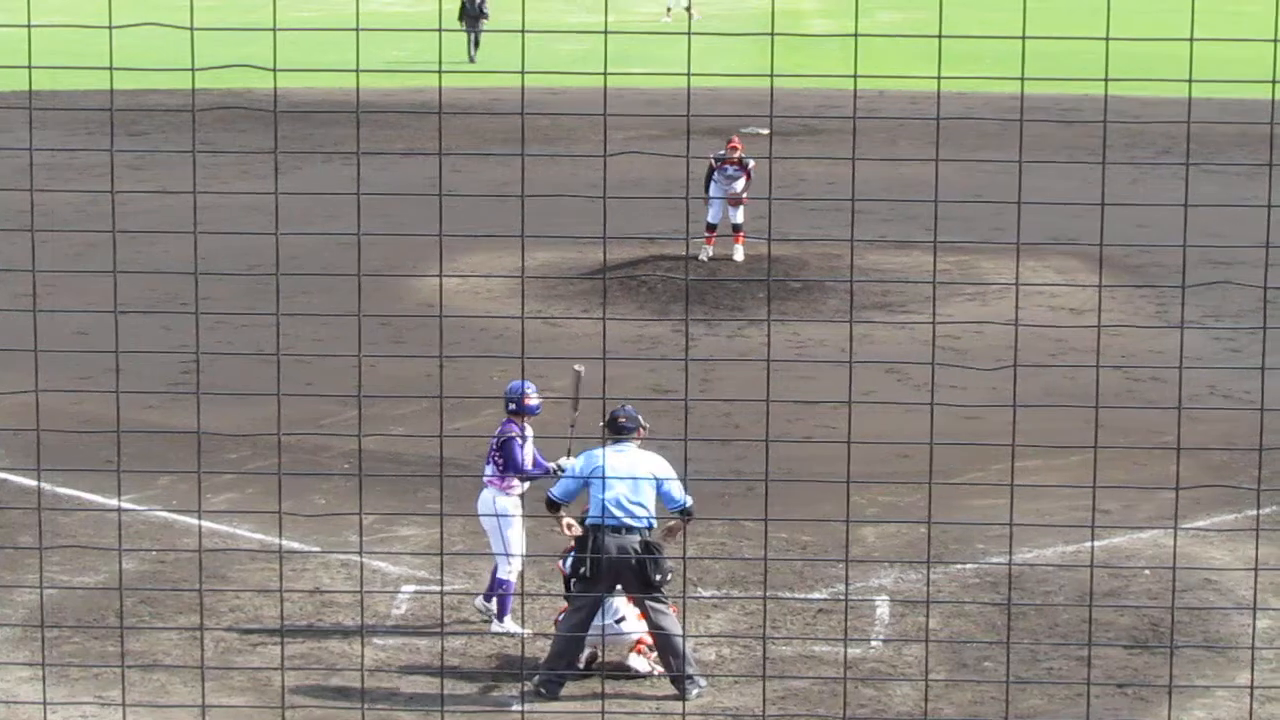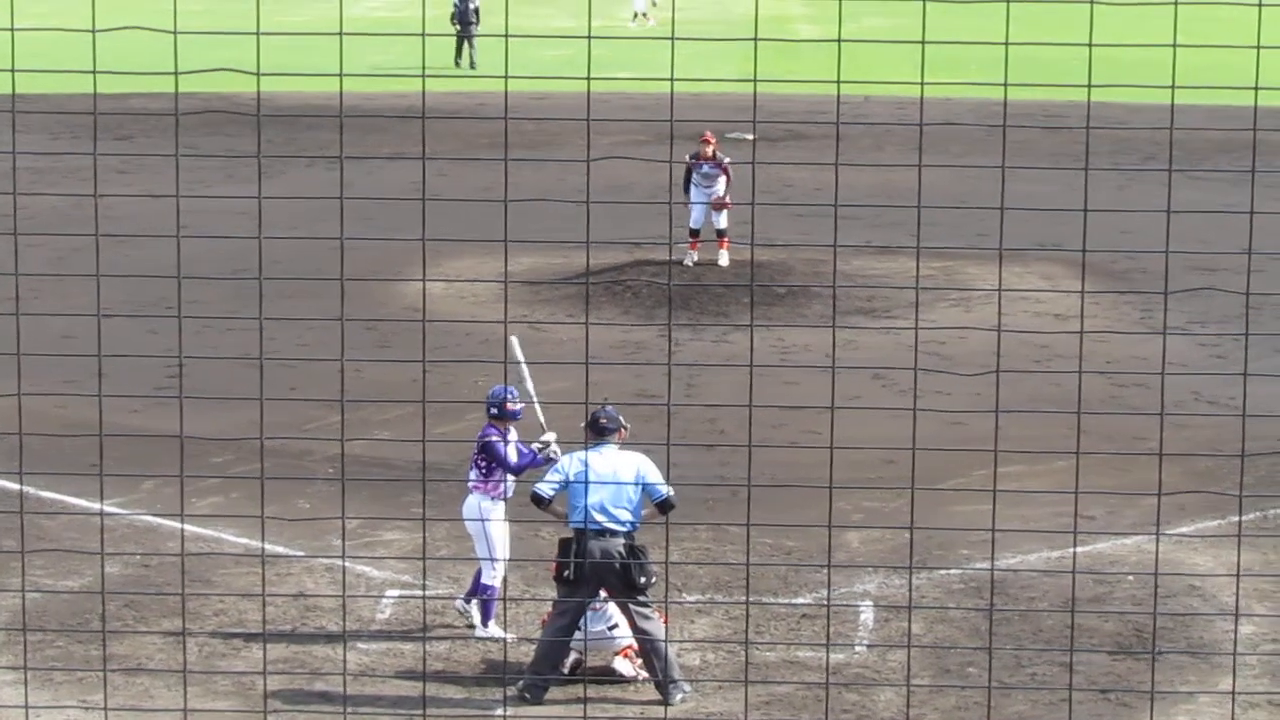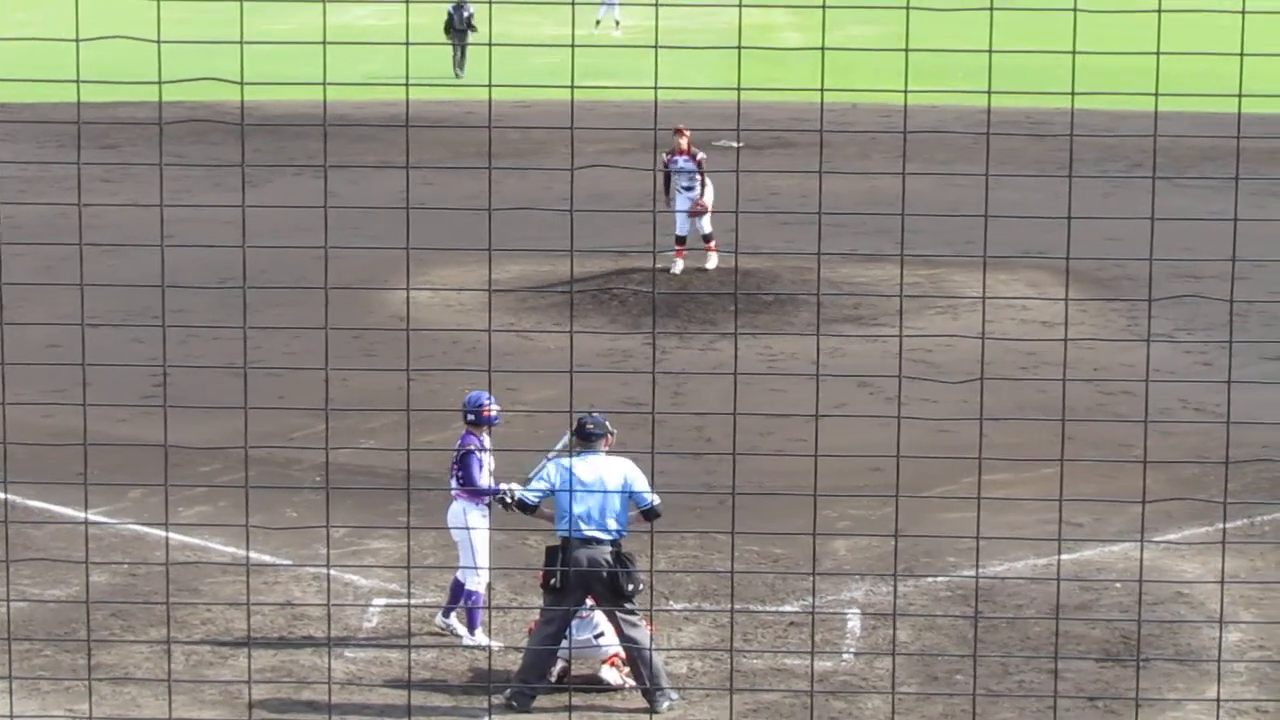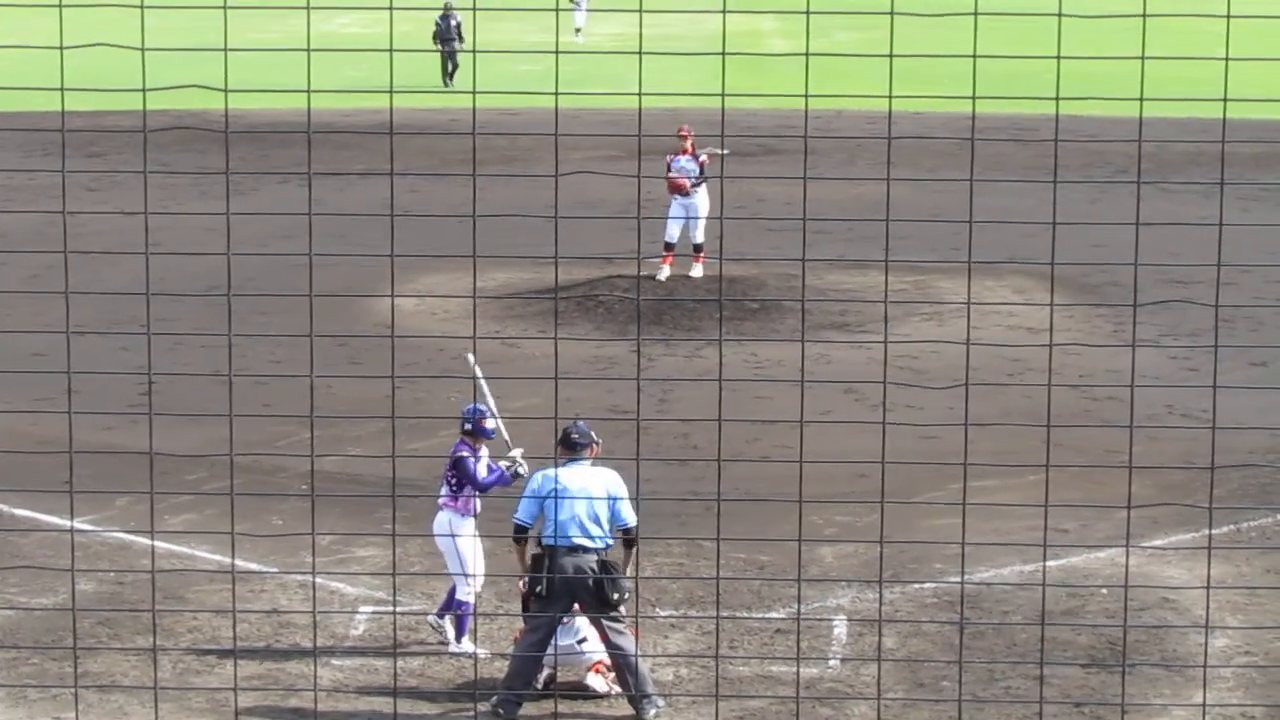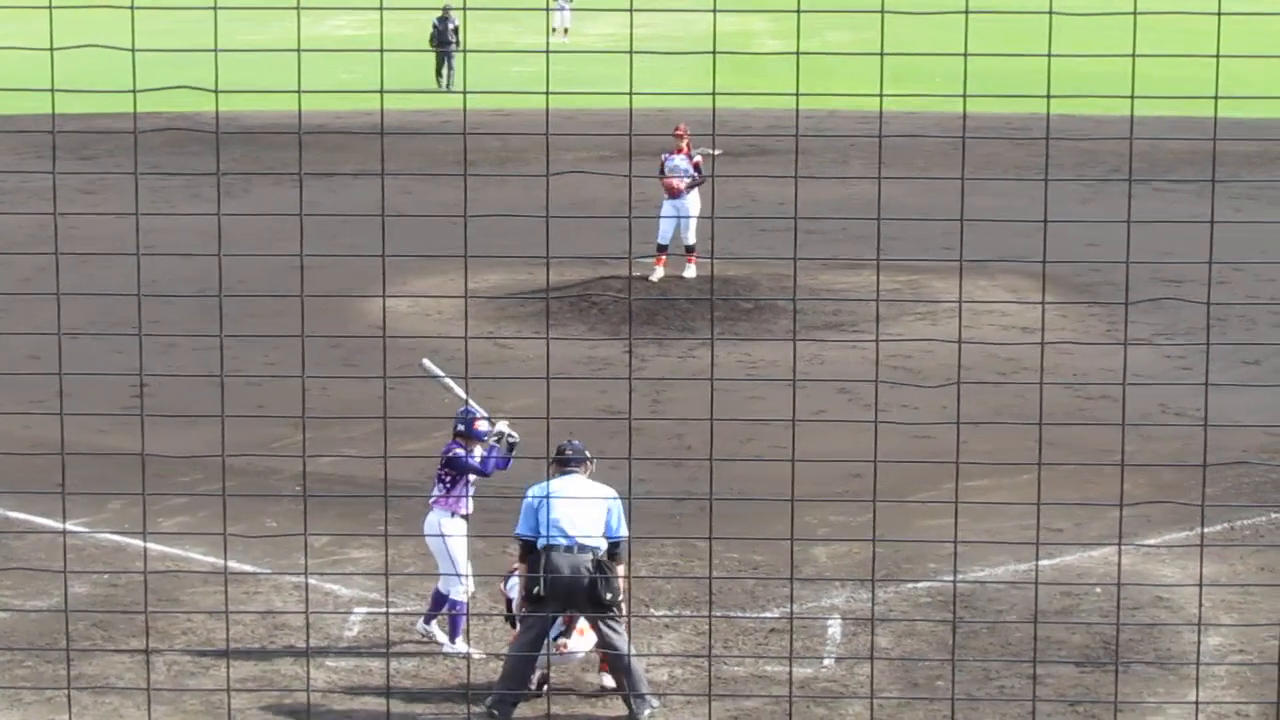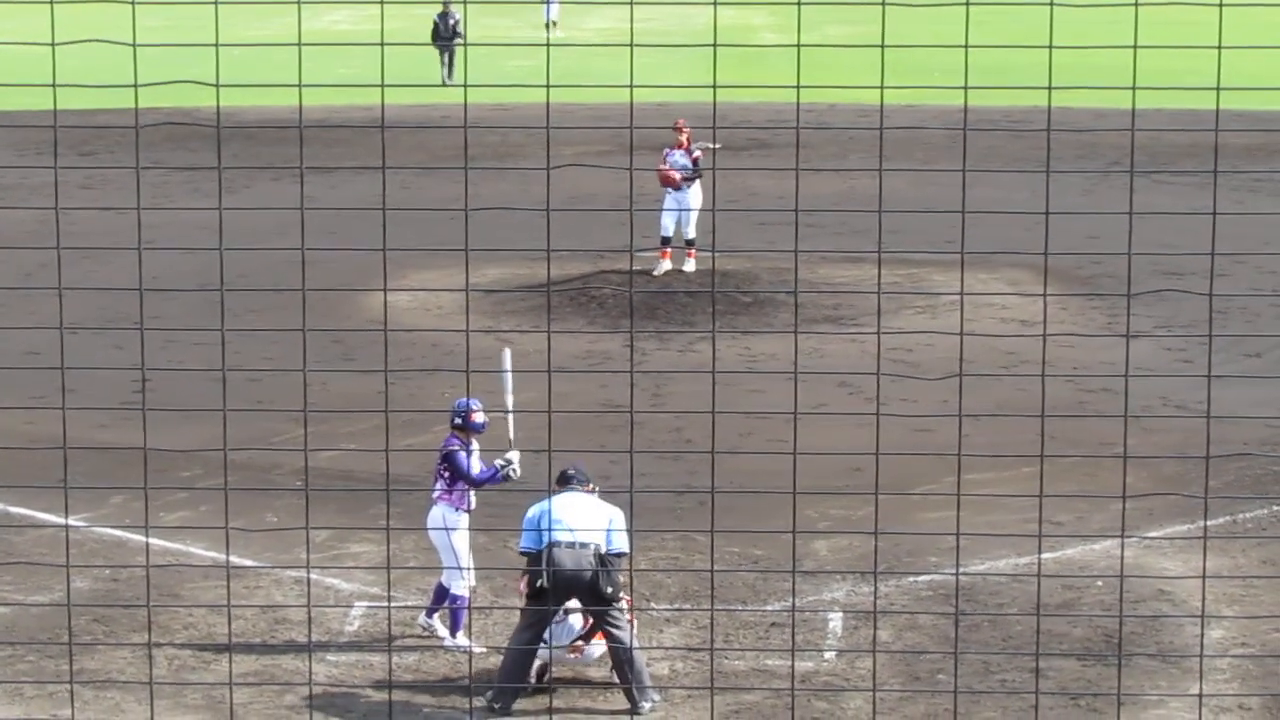
dt=0.5s
person 1, frame 1
left shoulder: (589, 458)
right shoulder: (654, 461)
left elbow: (554, 500)
right elbow: (684, 509)
left wrist: (564, 520)
right wrist: (675, 526)
left hip: (598, 545)
right hip: (637, 545)
left knee: (576, 614)
right knee: (660, 614)
left ankle: (549, 681)
right ankle: (688, 681)
person 1, frame 2
left shoulder: (571, 460)
right shoulder: (637, 461)
left elbow: (539, 496)
right elbow: (667, 502)
left wrist: (566, 515)
right wrist: (638, 517)
left hip: (582, 549)
right hip: (620, 550)
left knee: (561, 619)
right knee: (645, 618)
left ankle: (534, 685)
right ankle: (672, 686)
person 1, frame 3
left shoulder: (558, 466)
right shoulder: (624, 466)
left elbow: (522, 502)
right elbow: (652, 510)
left wrist: (555, 517)
left hip: (569, 556)
right hip: (607, 558)
left knee: (548, 627)
right knee: (632, 627)
left ankle: (521, 694)
right ankle: (659, 694)
person 1, frame 4
left shoulder: (543, 479)
right shoulder: (609, 478)
left elbow: (520, 531)
right elbow: (630, 533)
left wrist: (525, 568)
right wrist: (624, 568)
left hip: (555, 565)
right hip: (594, 567)
left knee: (534, 635)
right knee: (618, 635)
person 1, frame 5
left shoulder: (537, 492)
right shoulder: (606, 493)
left elbow: (527, 549)
right elbow: (616, 549)
left wrist: (524, 591)
right wrist: (618, 592)
left hip: (551, 566)
right hip: (590, 568)
left knee: (528, 637)
right knee: (615, 636)
person 1, frame 6
left shoulder: (539, 508)
right shoulder: (609, 509)
left elbow: (531, 557)
right elbow: (616, 557)
left wrist: (529, 595)
right wrist: (613, 591)
left hip: (553, 564)
right hip: (593, 565)
left knee: (527, 632)
right knee: (619, 630)
left ankle: (501, 698)
right ankle: (642, 698)
person 2, frame 1
left shoulder: (524, 430)
right shoulder: (509, 433)
left elbow: (536, 461)
right elbow: (522, 472)
left wrist: (559, 466)
right wrist: (555, 466)
left hip: (509, 501)
right hip: (498, 502)
left knee: (512, 557)
right knee: (510, 561)
left ankle: (487, 600)
right ankle: (501, 621)
person 2, frame 2
left shoulder: (508, 432)
right shoulder: (489, 436)
left elbow: (528, 460)
right elbow: (514, 467)
left wrist: (548, 455)
right wrist: (538, 447)
left hip: (494, 505)
right hip: (483, 506)
left knee: (494, 562)
right knee: (494, 567)
left ankle: (467, 601)
right ankle: (486, 626)
person 2, frame 3
left shoulder: (482, 440)
right shoulder: (470, 446)
right elbow: (473, 487)
left wrist: (501, 491)
right wrist: (502, 489)
left hip: (476, 512)
right hip: (468, 513)
left knee: (467, 569)
right knee: (478, 573)
left ankle: (446, 617)
right ankle: (473, 634)
person 2, frame 4
left shoulder: (479, 451)
right shoulder: (462, 454)
left elbow: (498, 479)
right elbow: (481, 485)
left wrist: (515, 470)
right wrist: (506, 463)
left hip: (464, 521)
right hip: (453, 523)
left knee: (474, 576)
right knee: (468, 582)
left ankle: (441, 617)
right ankle: (460, 642)
person 2, frame 5
left shoulder: (472, 450)
right shoulder: (454, 453)
left elbow: (500, 464)
right elbow: (485, 470)
left wrist: (509, 444)
right wrist: (496, 439)
left hip: (455, 522)
right hip: (443, 523)
left knee: (450, 579)
right knee: (461, 583)
left ankle: (428, 624)
right ankle: (454, 643)
person 2, frame 6
left shoulder: (470, 446)
right shoulder: (452, 448)
left elbow: (484, 477)
right elbow: (474, 480)
left wrist: (506, 473)
right wrist: (502, 464)
left hip: (456, 517)
right hip: (447, 517)
left knee: (454, 573)
right knee: (462, 577)
left ankle: (429, 617)
right ankle: (455, 637)
